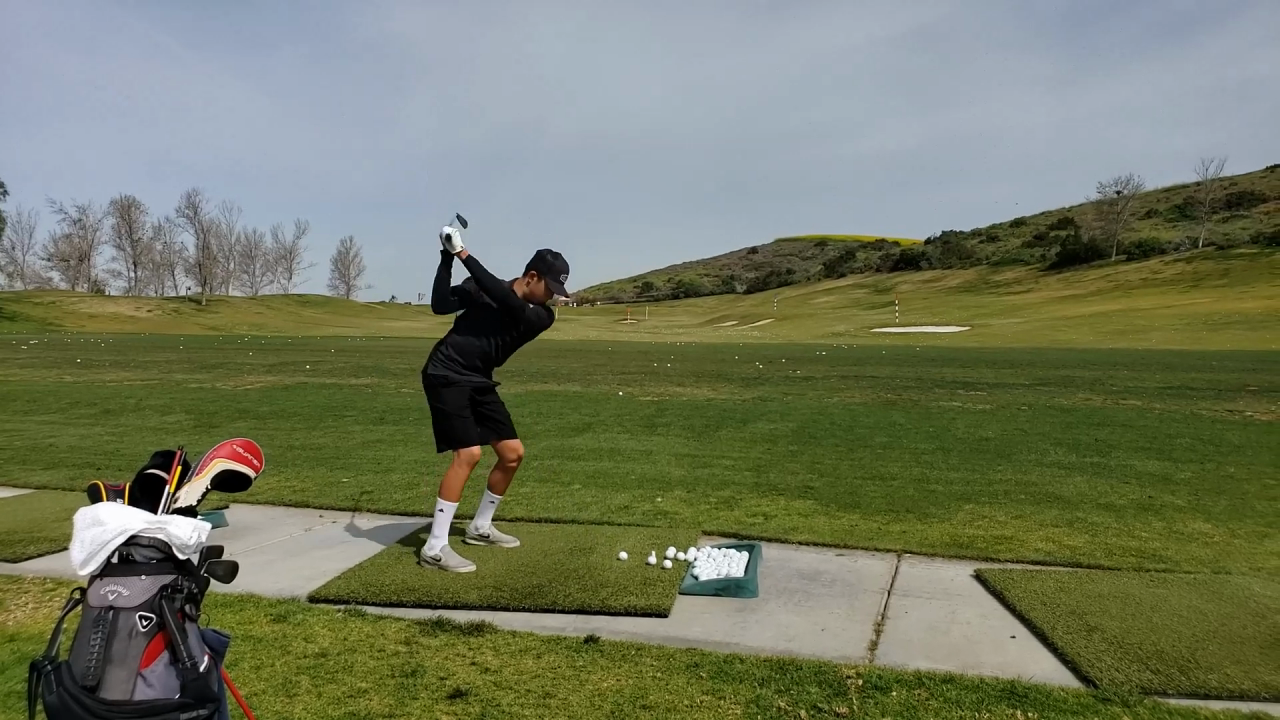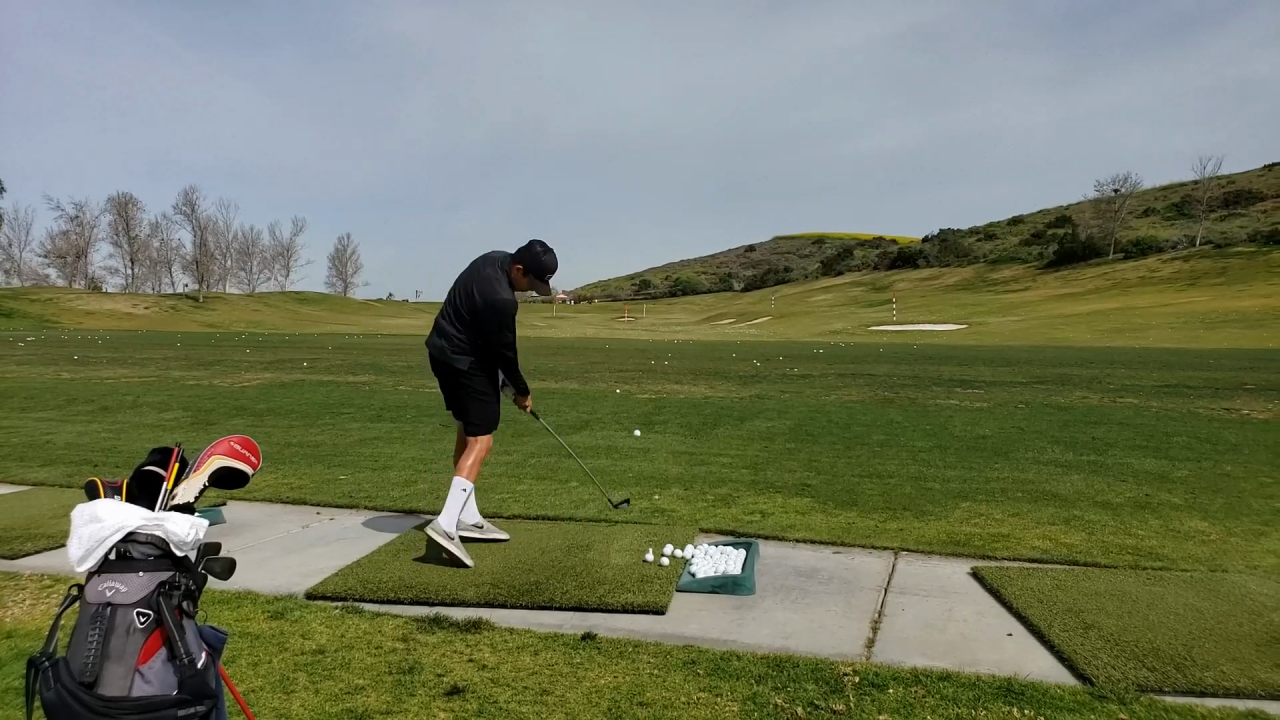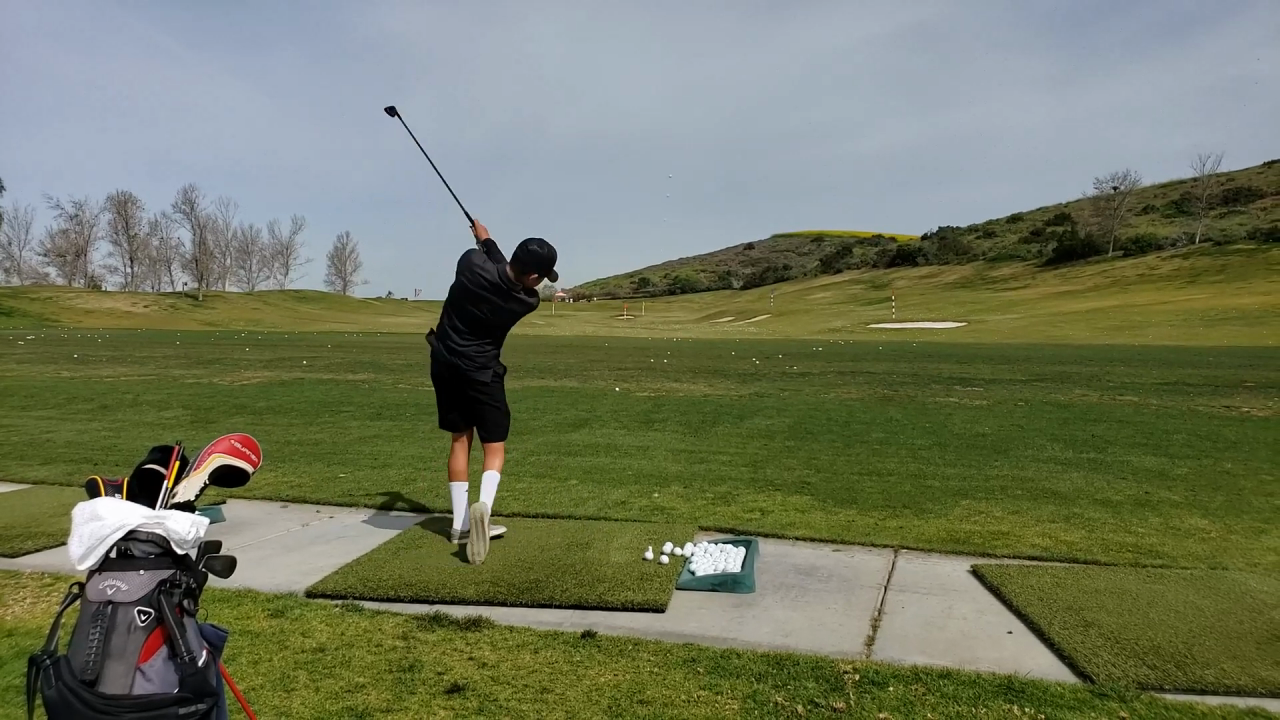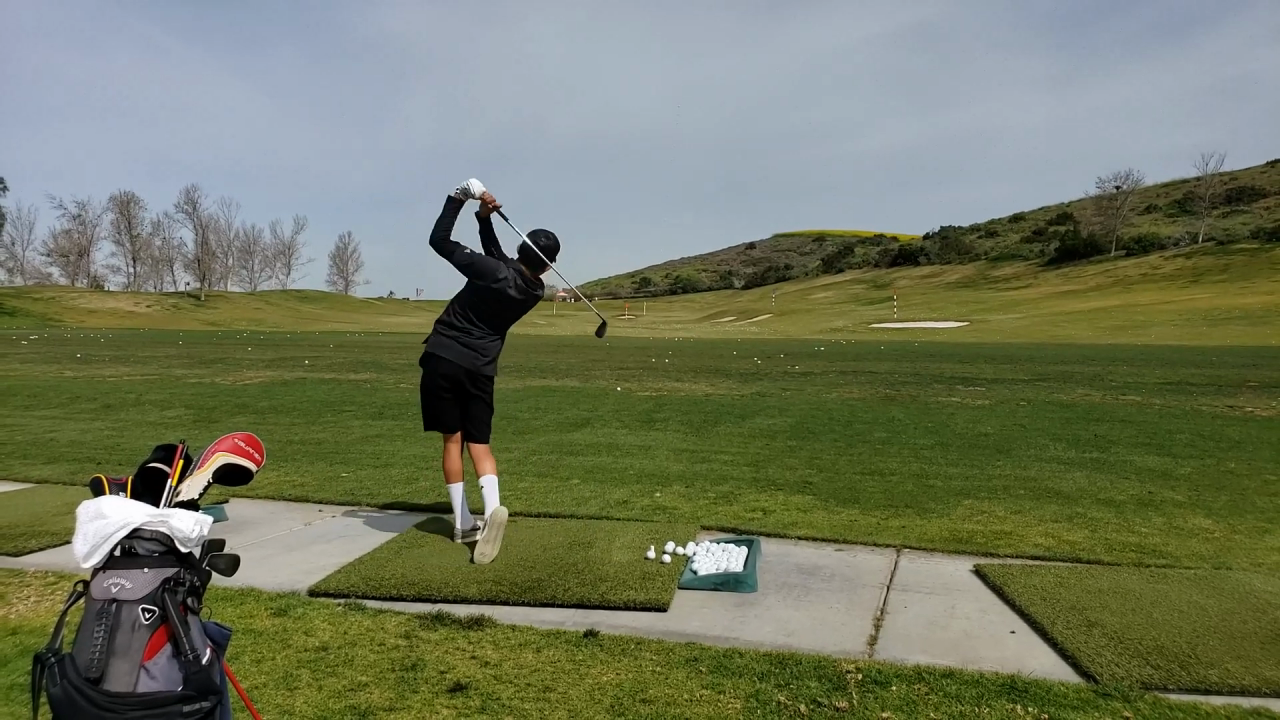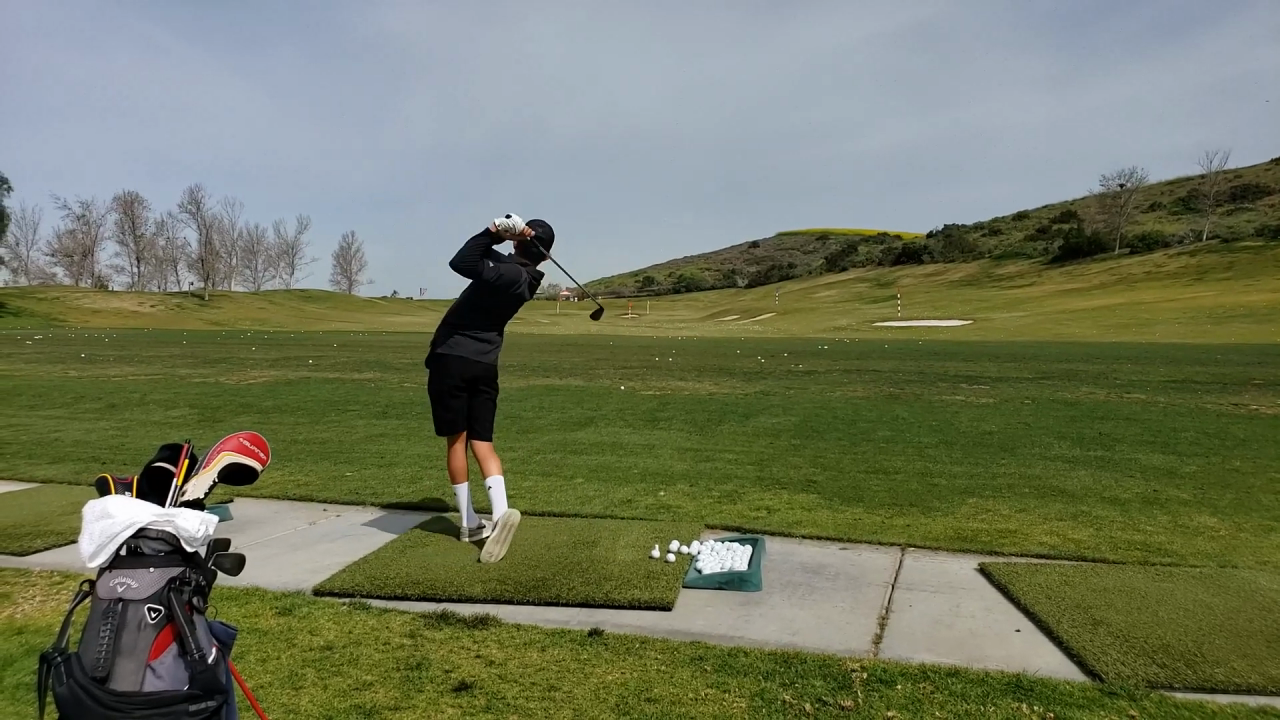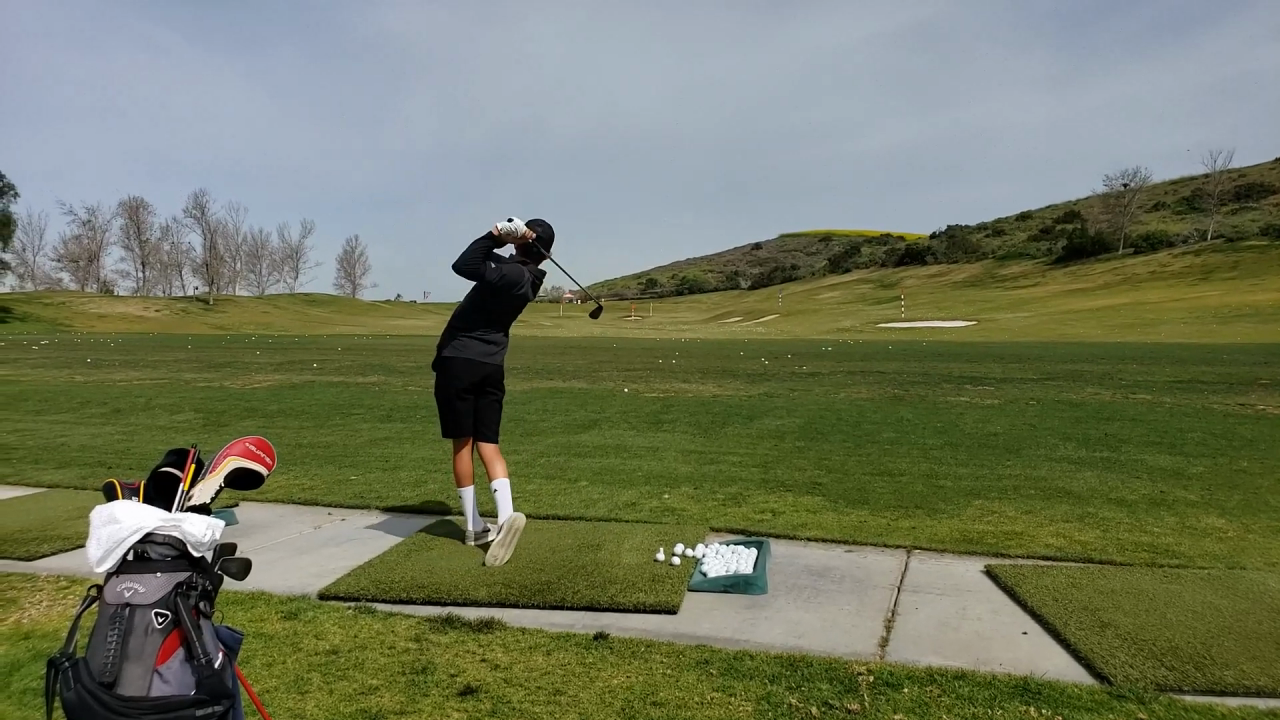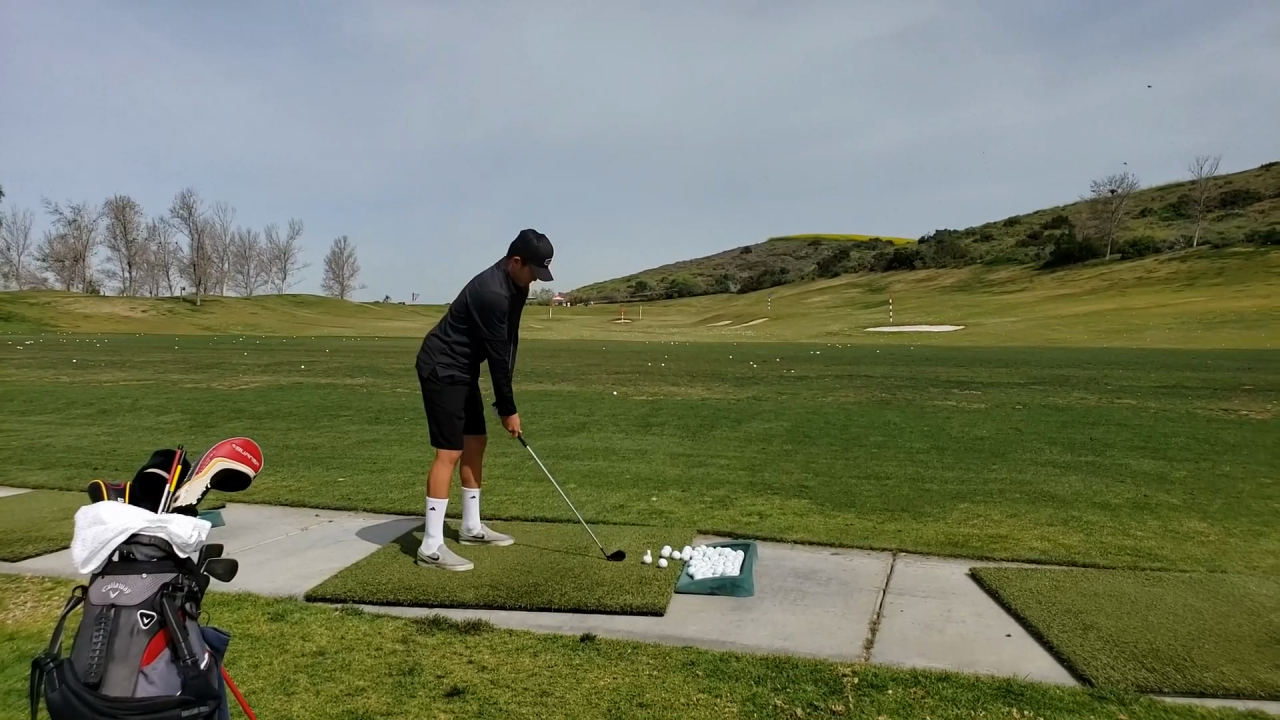
dt=0.2s
person 1, frame 1
left shoulder: (541, 316)
right shoulder: (484, 287)
left elbow: (507, 302)
right elbow: (440, 304)
left wrist: (466, 258)
right wrist: (448, 255)
left hip: (477, 382)
right hip: (445, 376)
left knee: (513, 454)
right knee: (469, 453)
left ankle: (480, 527)
right ankle: (435, 547)
person 1, frame 2
left shoulder: (495, 260)
right shoulder: (499, 297)
right elbow: (504, 351)
right wrist: (521, 391)
left hip: (446, 350)
right hip: (465, 361)
left knee: (467, 432)
right knee: (480, 441)
left ankle: (467, 518)
right ankle: (445, 525)
person 1, frame 3
left shoulder: (472, 263)
right shoulder: (527, 301)
left wrist: (483, 241)
right wrist: (488, 240)
left hip: (443, 362)
right hip: (480, 374)
left knee: (460, 438)
right knee: (494, 444)
left ankle: (462, 523)
right ankle: (482, 507)
person 1, frame 4
left shoulder: (492, 273)
right shoulder: (535, 293)
left elbow: (438, 242)
left wrist: (458, 198)
right wrist: (487, 215)
left hip: (440, 360)
right hip: (478, 370)
left knee: (452, 439)
right knee: (478, 444)
left ankle: (462, 522)
right ankle: (491, 510)
person 1, frame 5
left shoulder: (509, 275)
right shoulder: (528, 278)
left elbow: (460, 262)
right elbow: (478, 254)
left wrist: (498, 231)
right wrist: (500, 231)
left hip: (451, 359)
right hip: (484, 366)
left knee: (456, 441)
right knee: (482, 442)
left ankle: (469, 523)
right ankle: (501, 511)
person 1, frame 6
left shoulder: (513, 274)
right shoulder: (528, 276)
left elbow: (464, 265)
right elbow: (478, 254)
left wrist: (499, 234)
right wrist: (504, 235)
left hip: (458, 361)
right hip: (491, 365)
left knee: (463, 443)
right knee: (488, 444)
left ankle: (474, 526)
right ankle: (506, 515)
person 1, frame 7
left shoulder: (498, 286)
right shoulder: (499, 290)
left elbow: (507, 345)
right elbow: (497, 355)
left wrist: (507, 406)
right wrist: (508, 410)
left hip: (455, 370)
right hip: (447, 371)
left knee: (472, 445)
right knee: (449, 452)
left ankle: (472, 528)
right ankle: (431, 545)
